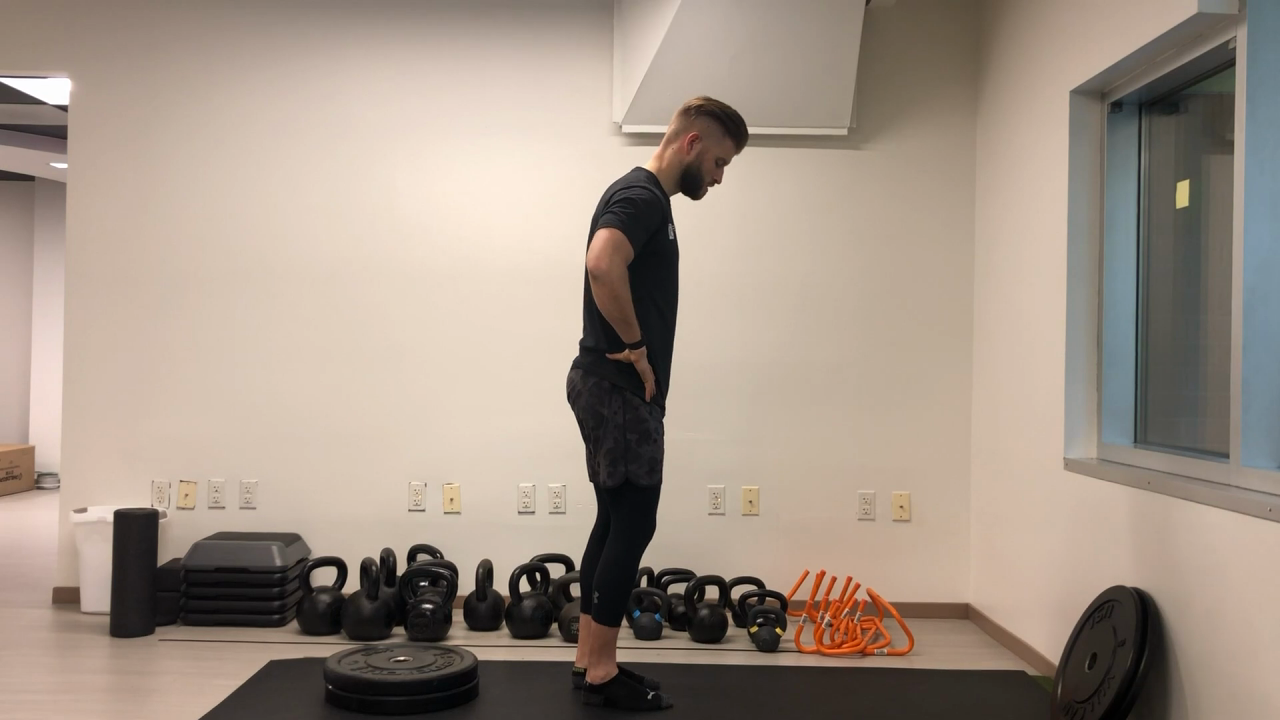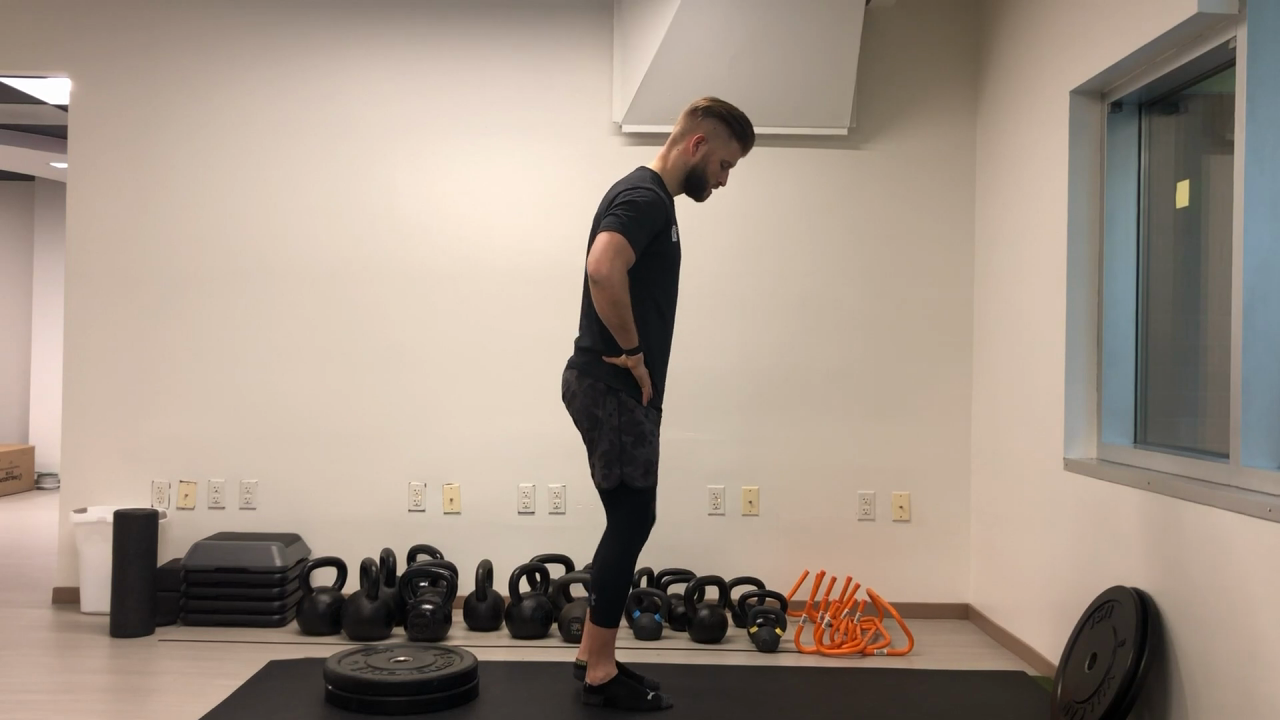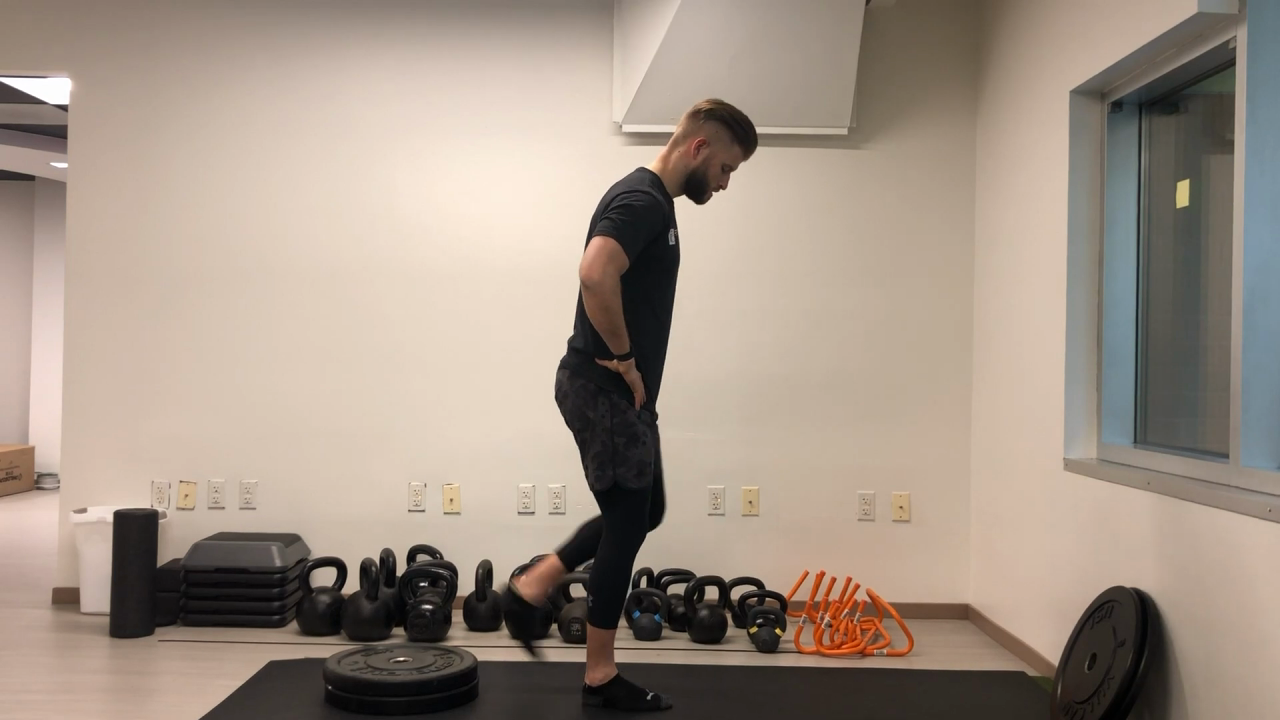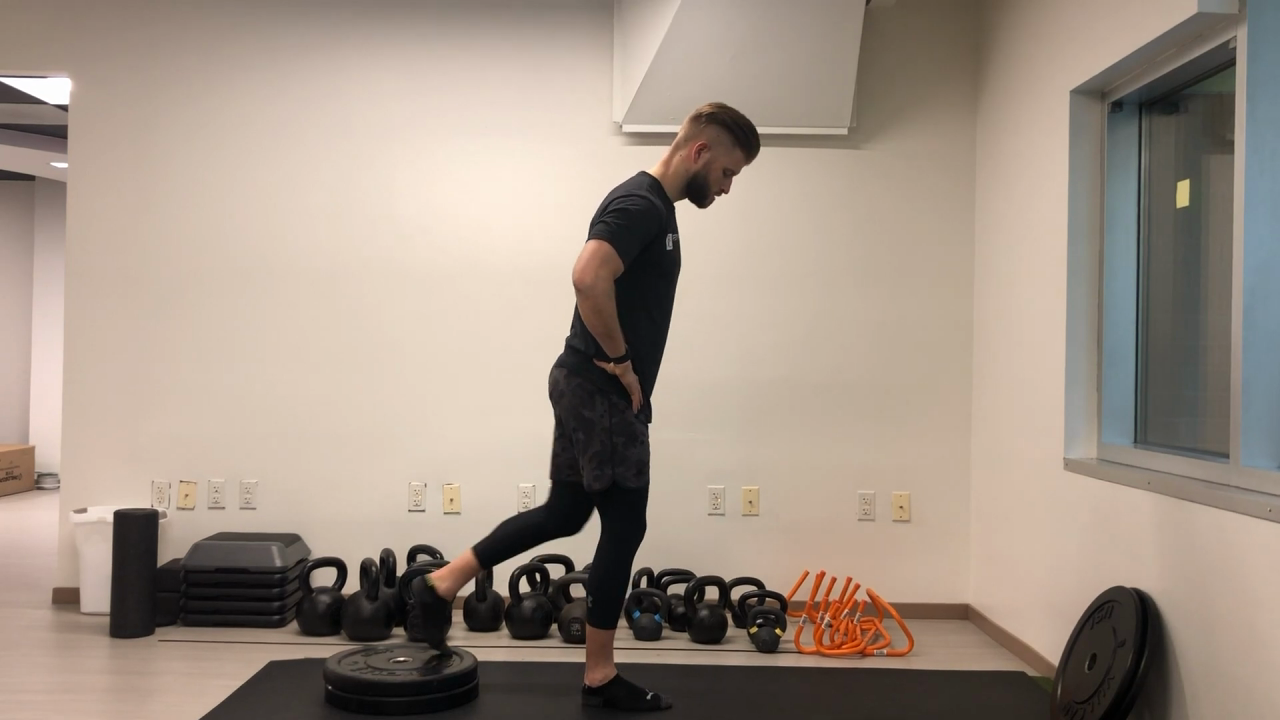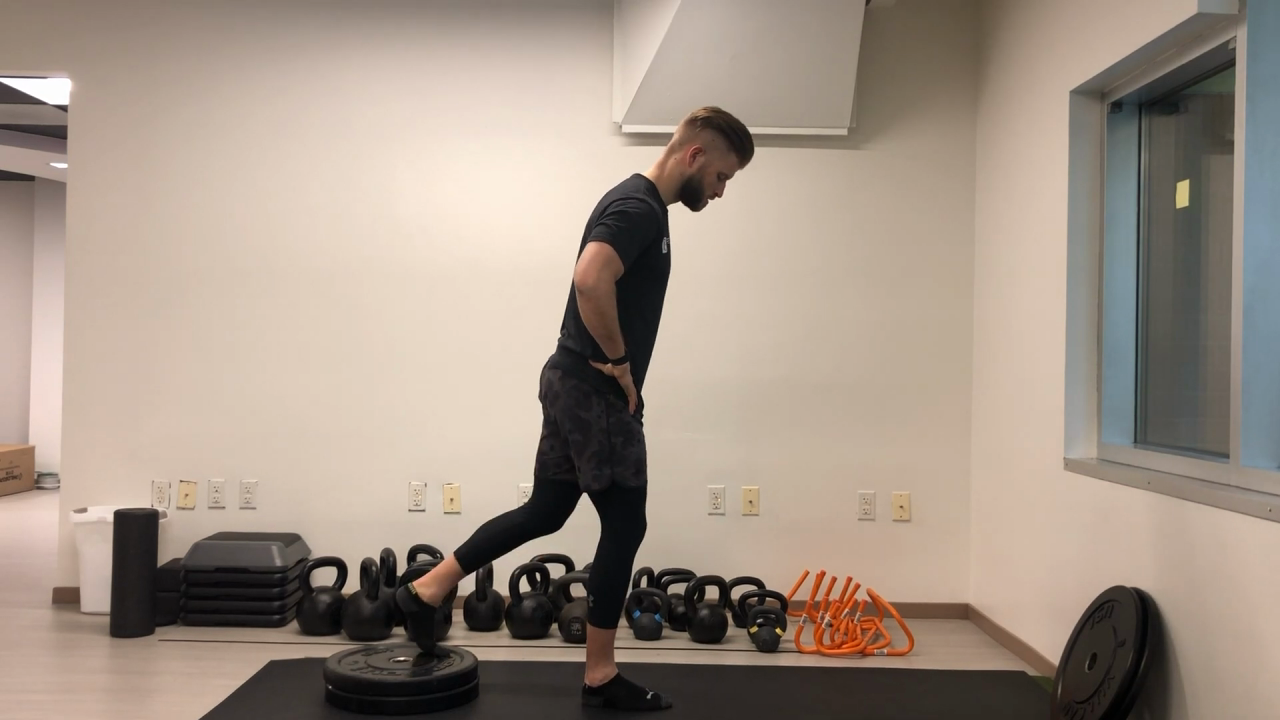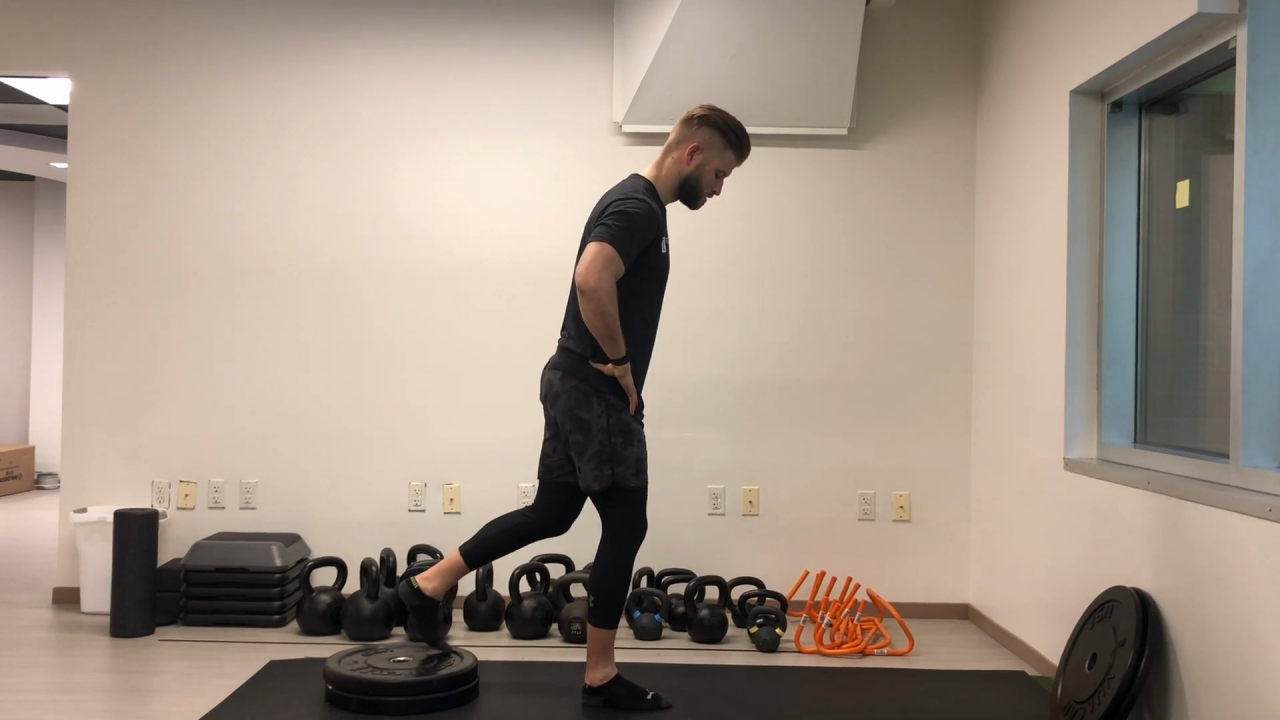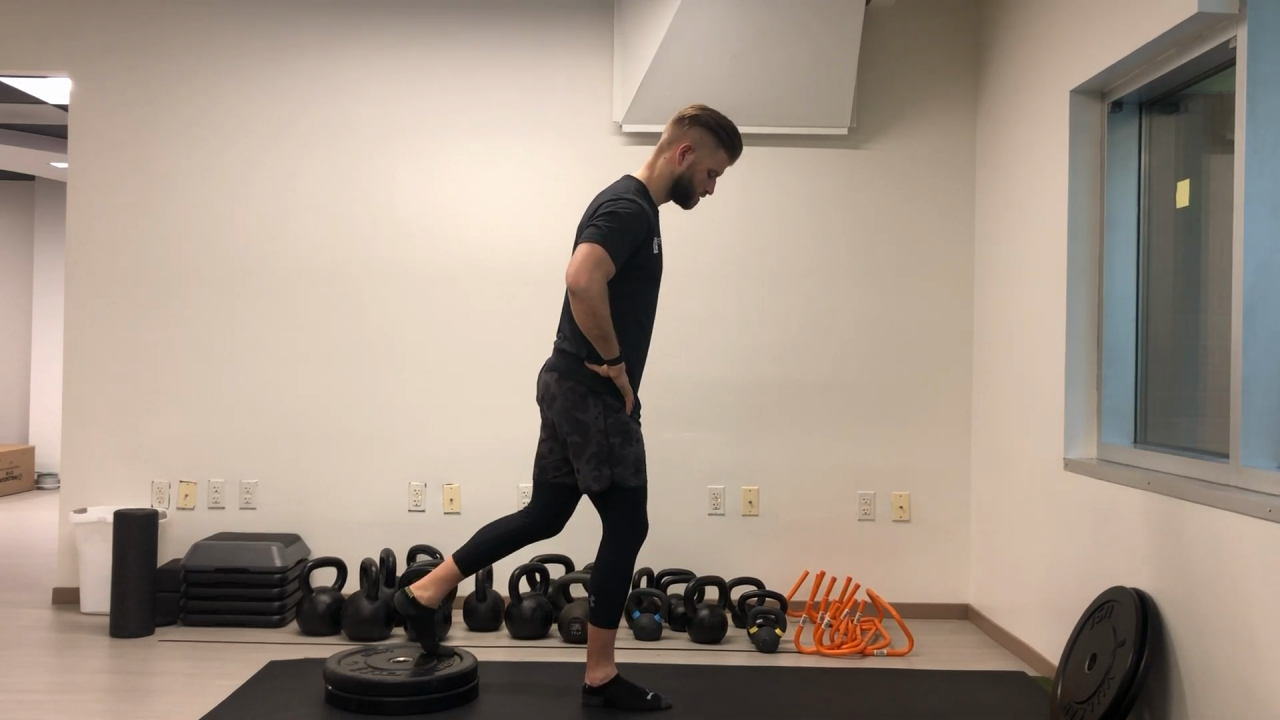
dt=0.3s
person 1, frame 1
left shoulder: (647, 198)
right shoulder: (639, 195)
right elbow: (602, 264)
right wrist: (635, 347)
left hip: (615, 385)
right hip: (618, 386)
left knee: (615, 522)
right knee: (633, 524)
left ankle: (589, 660)
right ankle: (602, 672)
person 1, frame 2
left shoulder: (649, 197)
right shoulder: (643, 197)
right elbow: (603, 270)
right wrist: (631, 352)
left hip: (613, 387)
right hip: (613, 387)
left knee: (629, 520)
right knee: (631, 523)
left ankle: (593, 655)
right ankle: (600, 672)
person 1, frame 3
left shoulder: (655, 201)
right shoulder: (640, 200)
right elbow: (596, 274)
right wrist: (622, 360)
left hip: (610, 388)
right hip: (603, 387)
left knee: (638, 512)
right knee: (629, 523)
left ankle: (531, 588)
right ankle: (601, 676)
person 1, frame 4
left shoulder: (656, 206)
right shoulder: (639, 203)
right elbow: (589, 278)
right wrist: (622, 361)
left hip: (593, 387)
right hip: (601, 390)
left knee: (568, 511)
right knee: (624, 525)
left ankle: (443, 584)
right ankle: (600, 676)
person 1, frame 5
left shoulder: (643, 206)
right shoulder: (637, 207)
right elbow: (591, 279)
right wrist: (619, 362)
left hip: (576, 383)
right hip: (594, 389)
left knee: (546, 509)
right knee: (624, 525)
left ankle: (425, 591)
right ankle: (600, 675)
person 1, frame 6
left shoulder: (639, 204)
right shoulder: (637, 207)
right elbow: (592, 280)
right wrist: (619, 362)
left hip: (576, 384)
right hip: (594, 390)
left knee: (552, 511)
right knee: (625, 526)
left ankle: (429, 585)
right ankle: (600, 676)
person 1, frame 7
left shoulder: (633, 206)
right shoulder: (629, 208)
right elbow: (582, 280)
right wrist: (614, 364)
left hip: (572, 386)
right hip: (591, 392)
left knee: (546, 514)
right knee: (626, 526)
left ankle: (424, 594)
right ankle: (600, 676)
